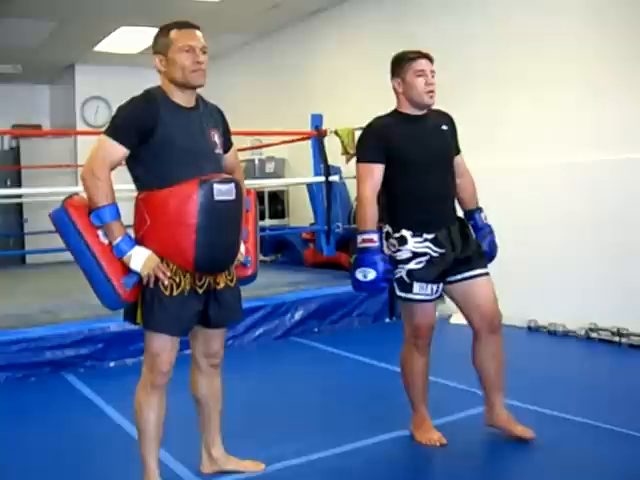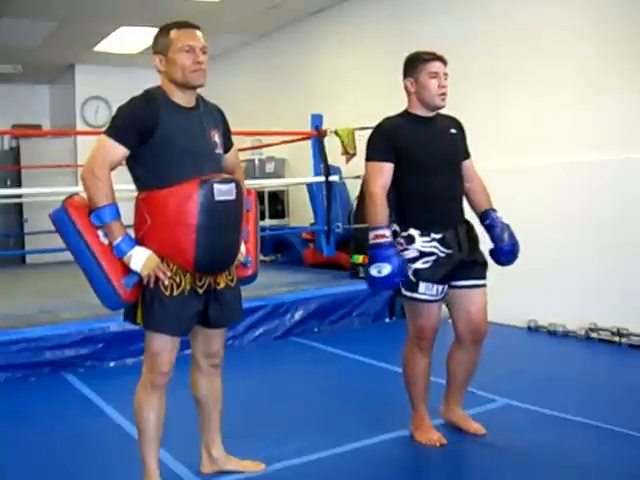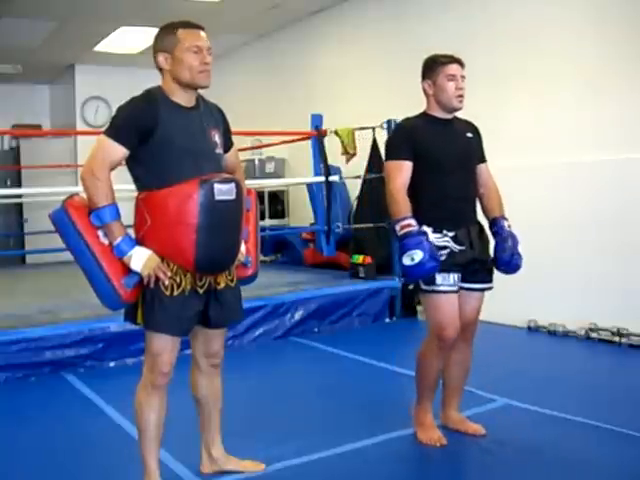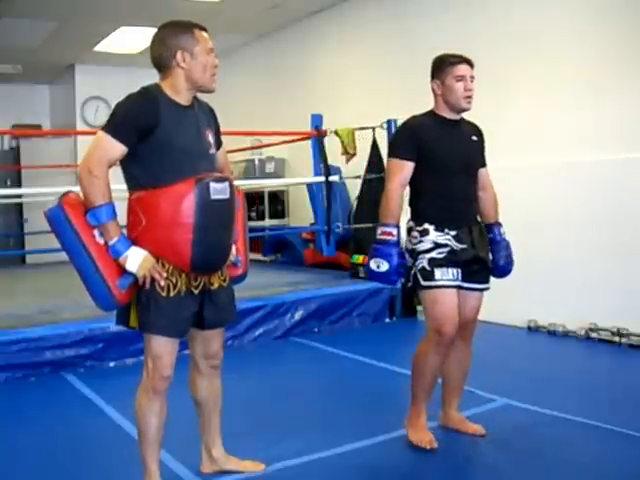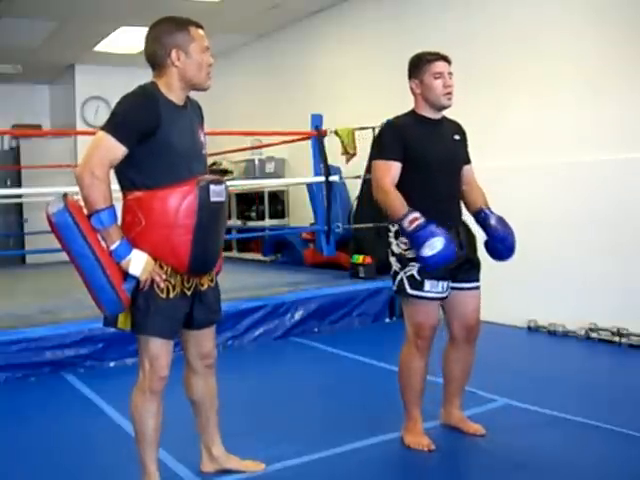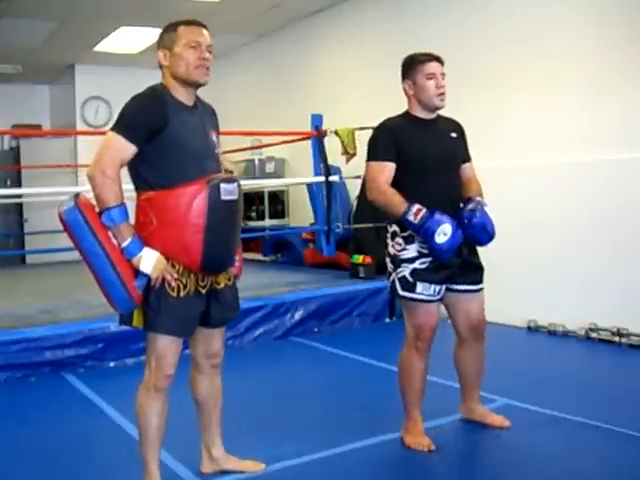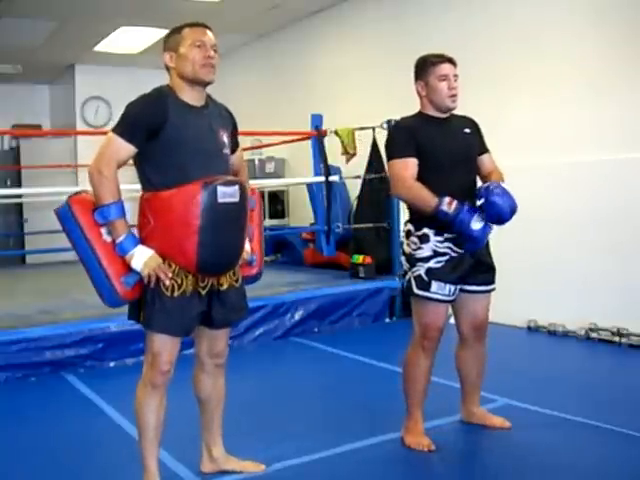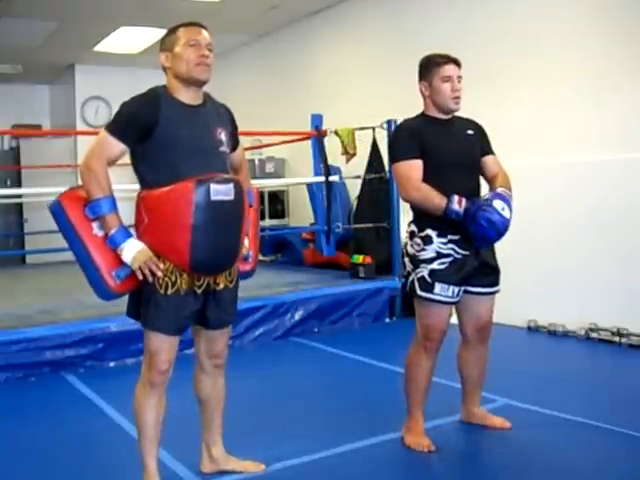
dt=0.4s
person 1, frame 1
left shoulder: (213, 114)
right shoulder: (144, 109)
left elbow: (235, 176)
right elbow: (94, 172)
left wrist: (239, 233)
right wrist: (126, 247)
right hip: (167, 260)
left knee: (210, 358)
right knee: (159, 367)
person 1, frame 2
left shoulder: (214, 115)
right shoulder: (144, 110)
left elbow: (234, 175)
right elbow: (94, 173)
right wrist: (126, 247)
right hip: (167, 261)
left knee: (210, 358)
right knee: (159, 368)
person 1, frame 3
left shoulder: (214, 114)
right shoulder: (144, 110)
left elbow: (235, 175)
right elbow: (94, 173)
right wrist: (126, 247)
right hip: (168, 260)
left knee: (210, 358)
right knee: (160, 368)
person 1, frame 4
left shoulder: (205, 114)
right shoulder: (143, 106)
right elbow: (91, 170)
right wrist: (121, 247)
right hip: (162, 262)
left knee: (210, 359)
right knee: (159, 371)
person 1, frame 5
left shoulder: (192, 111)
right shoulder: (141, 106)
right elbow: (90, 172)
right wrist: (122, 250)
right hip: (157, 263)
left knee: (204, 360)
right knee: (155, 373)
person 1, frame 6
left shoulder: (206, 113)
right shoulder: (150, 106)
right elbow: (101, 171)
left wrist: (229, 236)
right wrist: (134, 247)
right hip: (171, 261)
left knee: (210, 358)
right knee: (161, 370)
person 1, frame 7
left shoulder: (222, 115)
right shoulder: (152, 107)
left elbow: (239, 175)
right elbow: (101, 169)
right wrist: (130, 246)
right hip: (171, 260)
left knee: (214, 358)
right knee: (159, 367)
person 1, frame 8
left shoulder: (221, 114)
right shoulder: (146, 107)
left elbow: (240, 169)
right elbow: (92, 166)
right wrist: (122, 240)
right hip: (167, 259)
left knee: (214, 358)
right knee: (158, 366)
person 2, frame 1
left shoulder: (444, 123)
right shoulder: (378, 132)
right elbow: (367, 193)
left wrist: (476, 219)
right wrist: (368, 245)
left hip: (454, 235)
right hip: (412, 244)
left knee: (489, 320)
right knee: (420, 335)
left ankle: (496, 411)
right ankle: (420, 419)
person 2, frame 2
left shoulder: (453, 127)
right shoulder: (390, 131)
left elbow: (469, 179)
right elbow: (376, 189)
left wrist: (493, 221)
right wrist: (382, 241)
left hip: (461, 239)
right hip: (418, 244)
left knee: (474, 332)
right knee: (423, 336)
left ankle: (453, 408)
right ankle: (419, 418)
person 2, frame 3
left shoulder: (470, 131)
right shoulder: (408, 131)
left elbow: (485, 184)
right elbow: (397, 187)
left wrist: (500, 227)
right wrist: (409, 234)
left hip: (472, 239)
right hip: (433, 240)
left knee: (465, 333)
right knee: (445, 332)
left ankle: (451, 412)
right ankle: (423, 411)
person 2, frame 4
left shoulder: (474, 133)
right shoulder: (415, 130)
right elbow: (394, 187)
left wrist: (496, 233)
right wrist: (386, 238)
left hip: (471, 238)
right hip: (432, 238)
left knee: (464, 332)
right knee: (442, 330)
left ankle: (450, 412)
right ankle: (416, 416)
person 2, frame 5
left shoulder: (455, 131)
right shoulder: (396, 130)
right elbow: (382, 187)
left wrist: (487, 217)
right wrist: (414, 227)
left hip: (457, 240)
right hip: (419, 244)
left knee: (466, 331)
right knee: (421, 335)
left ankle: (451, 410)
right ankle: (412, 423)
person 2, frame 6
left shoulder: (454, 129)
right shoulder: (391, 131)
left elbow: (468, 178)
right elbow: (377, 188)
left wrist: (474, 204)
right wrist: (419, 217)
left hip: (459, 242)
right hip: (417, 245)
left knee: (473, 329)
right knee: (421, 335)
left ankle: (471, 405)
right ankle: (412, 423)
person 2, frame 7
left shoulder: (468, 127)
right shoulder: (405, 130)
left elbow: (490, 170)
right elbow: (404, 187)
left wrist: (496, 190)
right wrist: (451, 210)
left hip: (472, 241)
right hip: (431, 243)
left knee: (475, 329)
right knee: (428, 334)
left ankle: (471, 407)
right ankle: (413, 422)
person 2, frame 8
left shoulder: (472, 129)
right shoulder: (410, 132)
left elbow: (497, 174)
right elbow: (411, 189)
left wrist: (500, 199)
right wrist: (460, 209)
left hip: (477, 243)
right hip: (435, 244)
left knee: (478, 331)
right knee: (430, 335)
left ankle: (472, 408)
right ankle: (414, 422)
